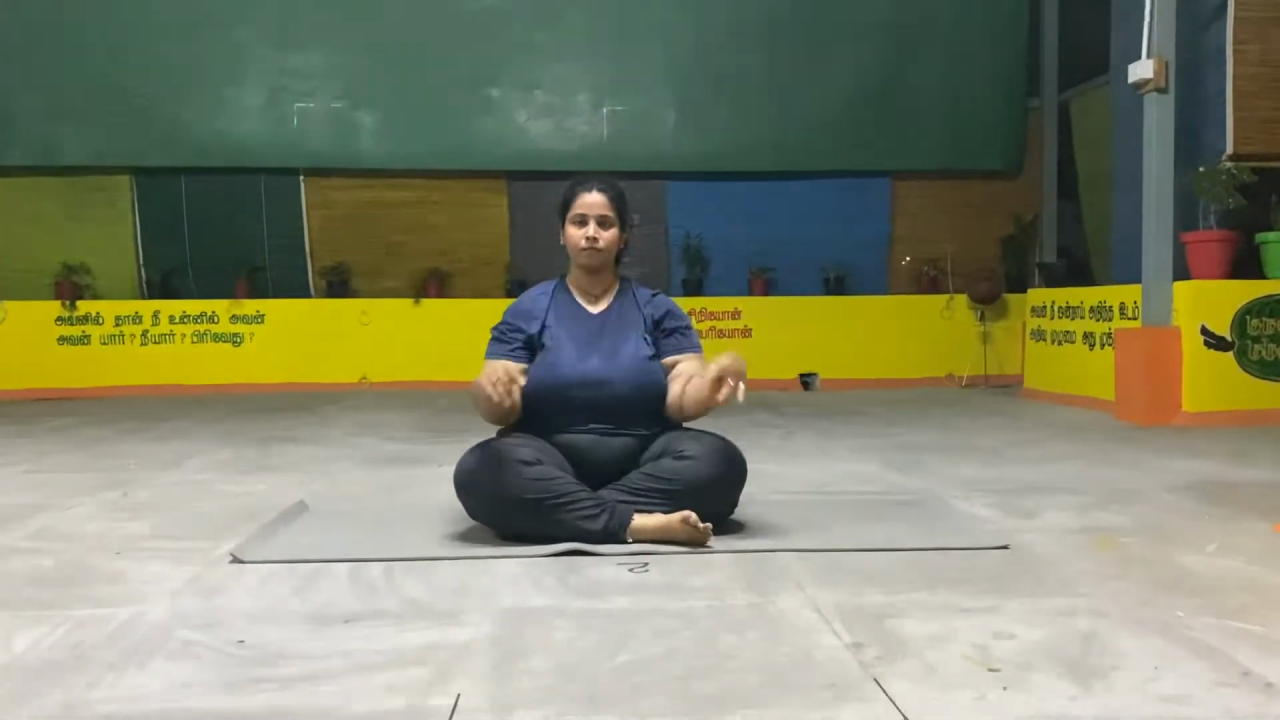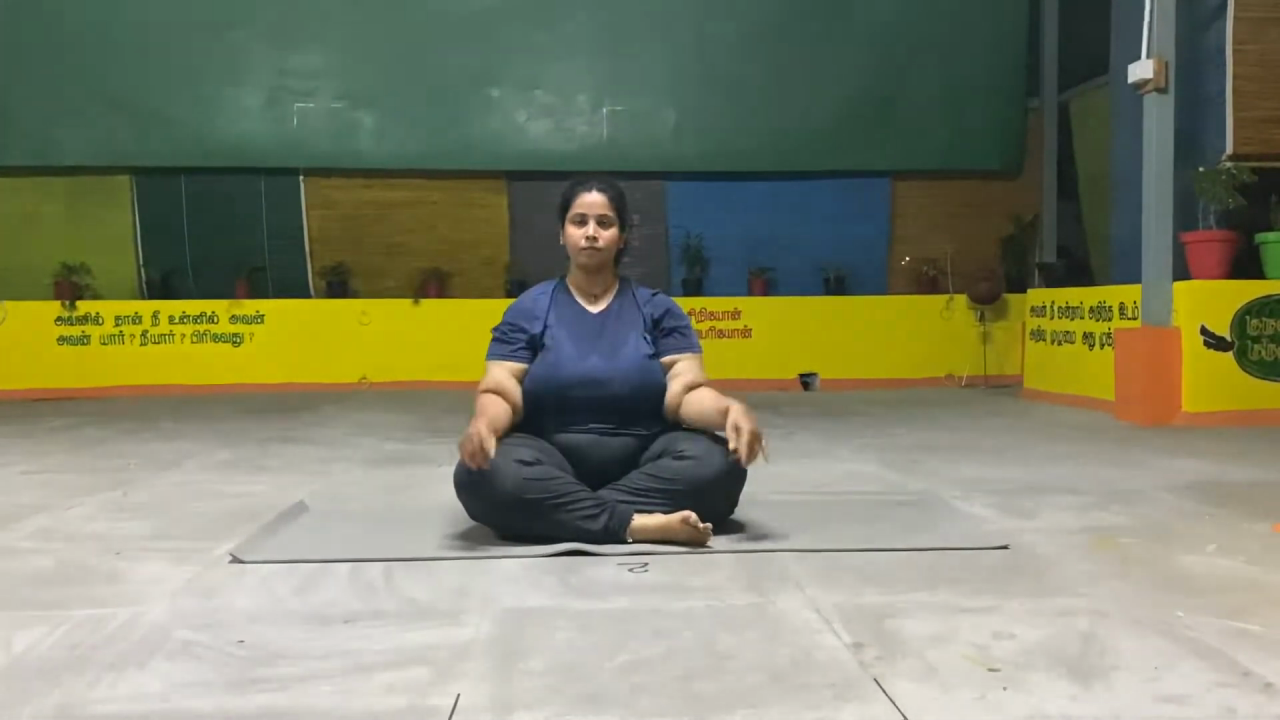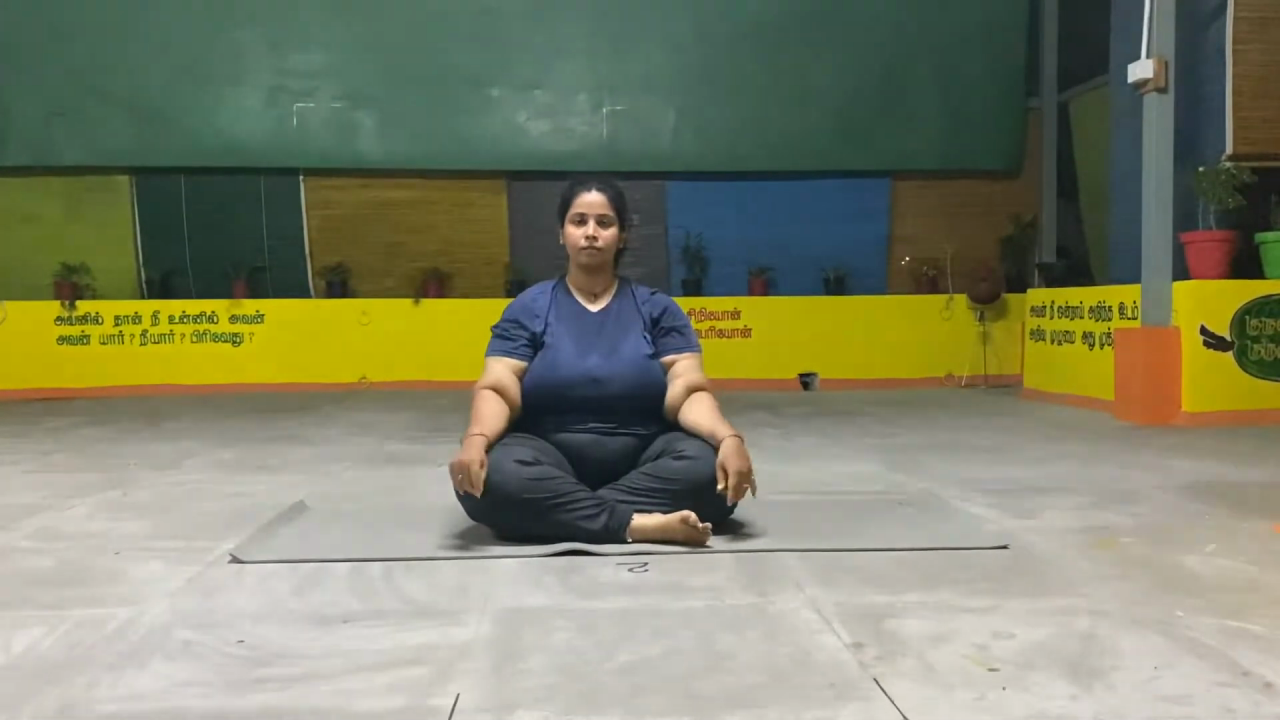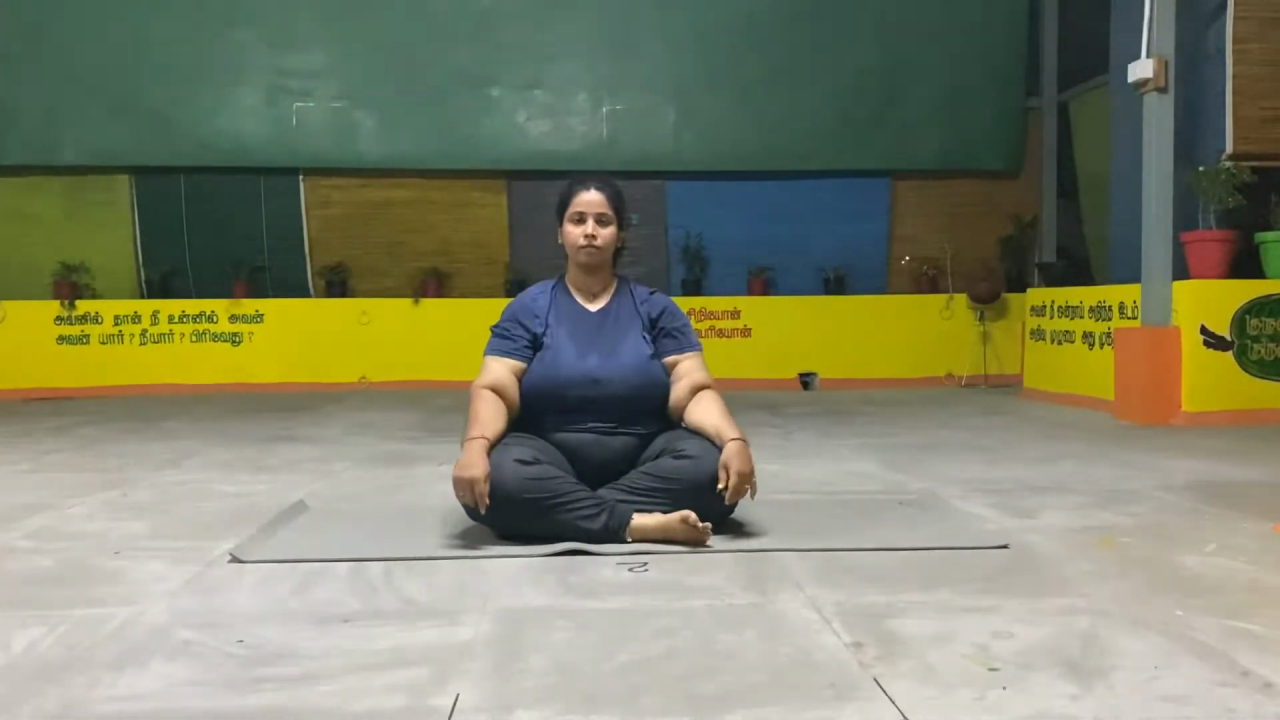
dt=0.2s
person 1, frame 1
left shoulder: (657, 309)
right shoulder: (529, 308)
left elbow: (683, 403)
right elbow: (501, 413)
left wrist: (717, 377)
right wrist: (494, 383)
left hip: (644, 462)
right hip: (548, 463)
left knee: (722, 466)
right knee: (478, 473)
left ankle: (565, 511)
right ankle: (640, 524)
person 1, frame 2
left shoulder: (657, 309)
right shoulder: (529, 309)
left elbow: (684, 396)
right elbow: (501, 397)
left wrist: (730, 409)
right wrist: (484, 423)
left hip: (644, 462)
right hip: (553, 462)
left knee: (717, 465)
right knee: (482, 476)
left ankle: (563, 511)
right ankle: (638, 524)
person 1, frame 3
left shoulder: (658, 308)
right shoulder: (529, 307)
left elbow: (687, 395)
right elbow: (497, 391)
left wrist: (728, 436)
right wrist: (475, 440)
left hip: (642, 461)
right hip: (551, 462)
left knee: (711, 468)
right knee: (491, 476)
left ankle: (565, 512)
right ankle: (638, 524)
person 1, frame 4
left shoulder: (656, 308)
right shoulder: (529, 307)
left elbow: (692, 392)
right elbow: (494, 390)
left wrist: (734, 440)
right wrist: (475, 446)
left hip: (643, 462)
right hip: (550, 461)
left knee: (711, 467)
right knee: (494, 477)
left ankle: (562, 511)
right ankle: (638, 524)
